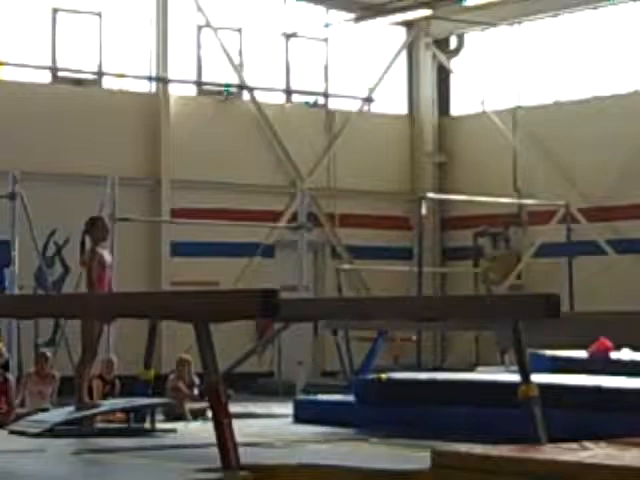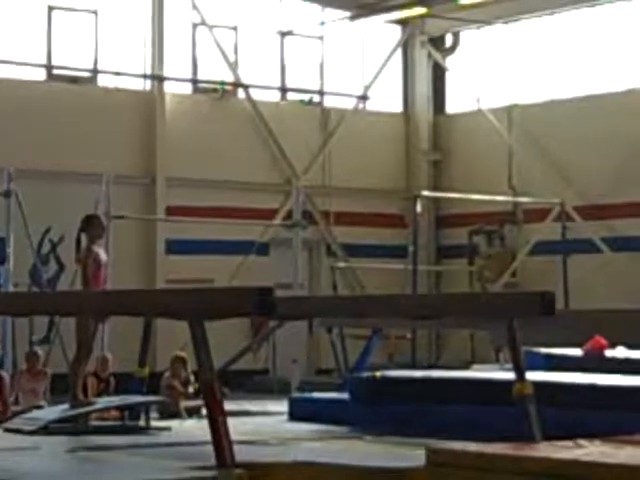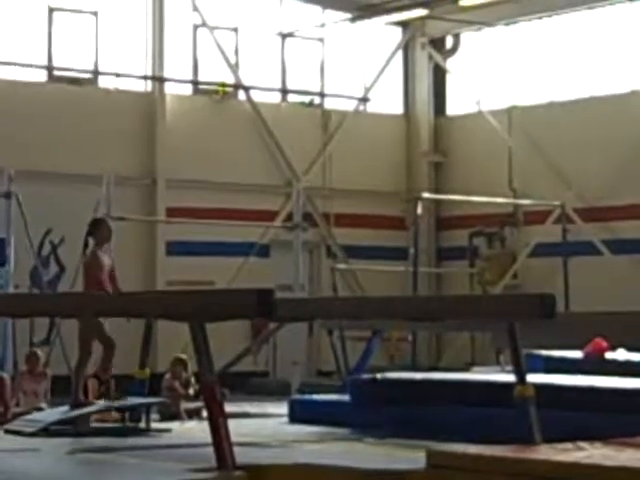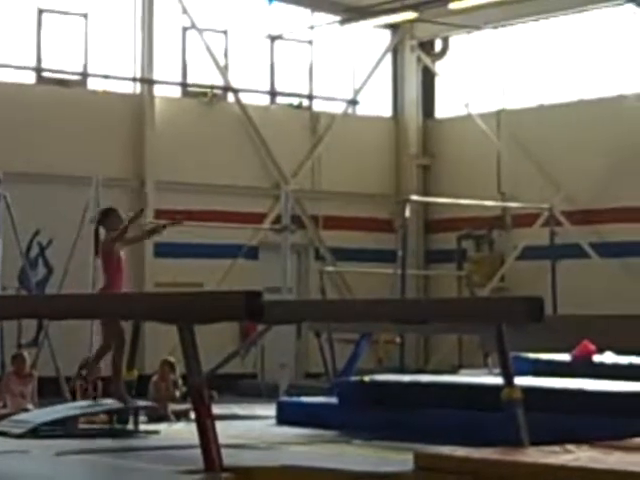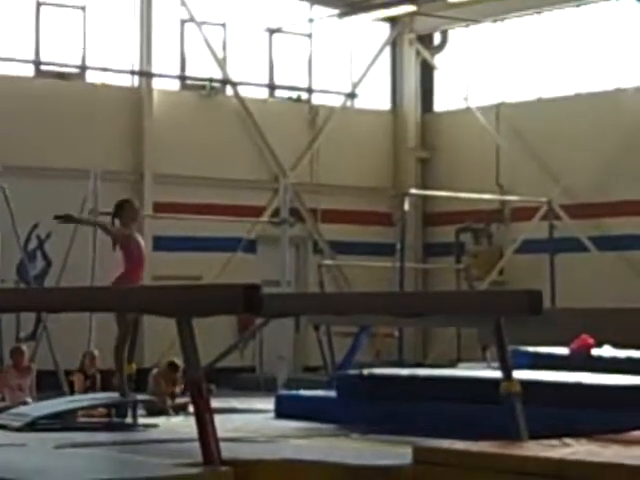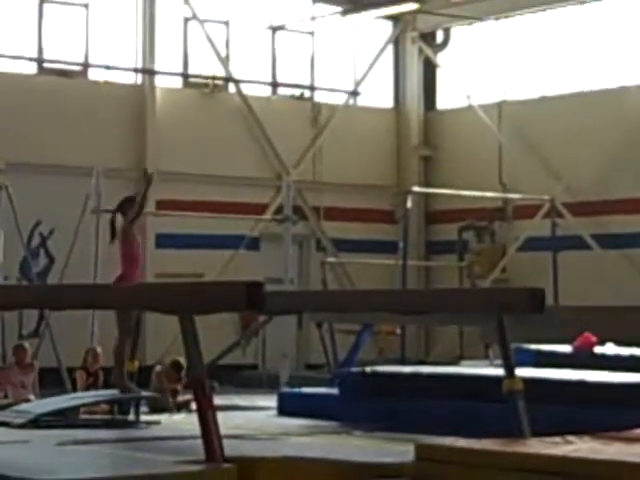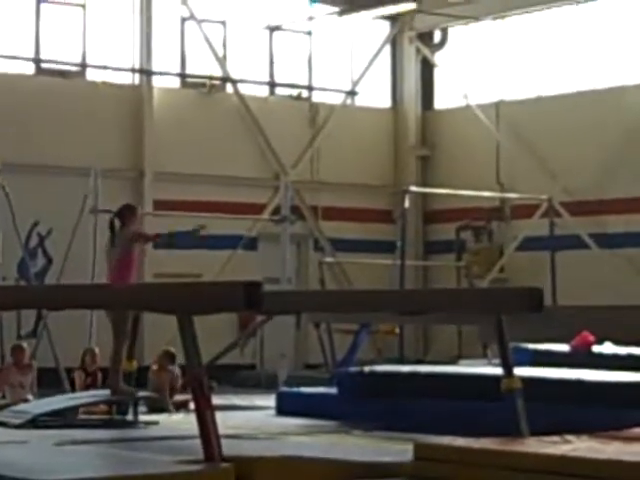
dt=0.5s
person 1, frame 1
left shoulder: (105, 253)
right shoulder: (93, 253)
right elbow: (92, 283)
left knee: (91, 353)
right knee: (88, 353)
left ankle: (84, 397)
right ankle: (81, 398)
person 1, frame 2
left shoulder: (100, 250)
right shoulder: (89, 251)
right elbow: (87, 281)
left knee: (87, 351)
right knee: (83, 350)
left ankle: (78, 394)
right ankle: (75, 395)
person 1, frame 3
left shoulder: (107, 256)
right shoulder: (93, 256)
left elbow: (114, 284)
right elbow: (102, 286)
left knee: (85, 353)
right knee: (109, 344)
left ankle: (77, 396)
person 1, frame 4
left shoulder: (118, 243)
right shoulder: (108, 242)
left elbow: (141, 236)
right elbow: (121, 233)
left wrist: (165, 226)
right wrist: (135, 218)
left knee: (109, 343)
right knee: (118, 341)
right ankle: (117, 387)
person 1, frame 5
left shoulder: (133, 232)
right shoulder: (124, 233)
right elbow: (102, 225)
right wrist: (78, 219)
left hip: (134, 287)
right hip: (124, 288)
left knee: (131, 334)
right knee: (124, 334)
left ankle: (122, 377)
right ankle: (121, 379)
person 1, frame 6
left shoulder: (129, 231)
right shoulder: (126, 230)
left elbow: (137, 211)
right elbow: (138, 210)
right wrist: (147, 186)
left hip: (129, 286)
right hip: (126, 286)
left knee: (125, 333)
right knee: (125, 333)
left ankle: (119, 376)
right ankle: (120, 378)
person 1, frame 7
left shoulder: (116, 237)
right shoulder: (131, 235)
right elbow: (159, 238)
left knee: (120, 338)
right knee: (121, 338)
left ankle: (115, 380)
right ankle: (116, 382)
